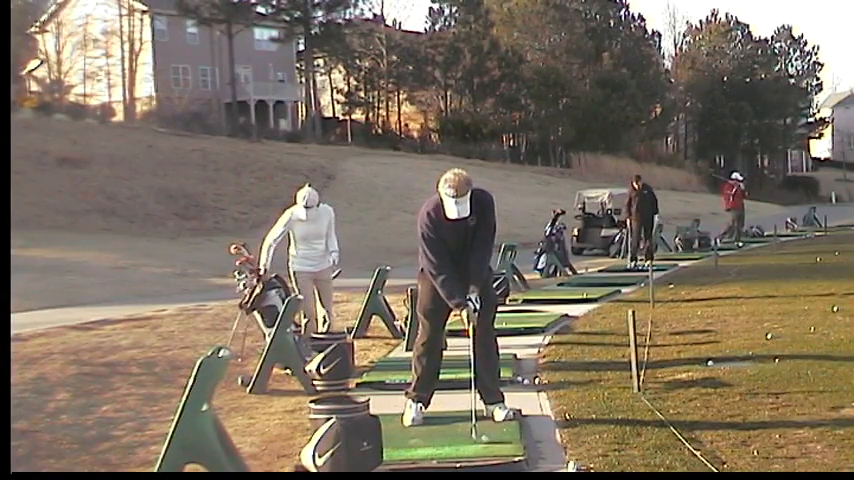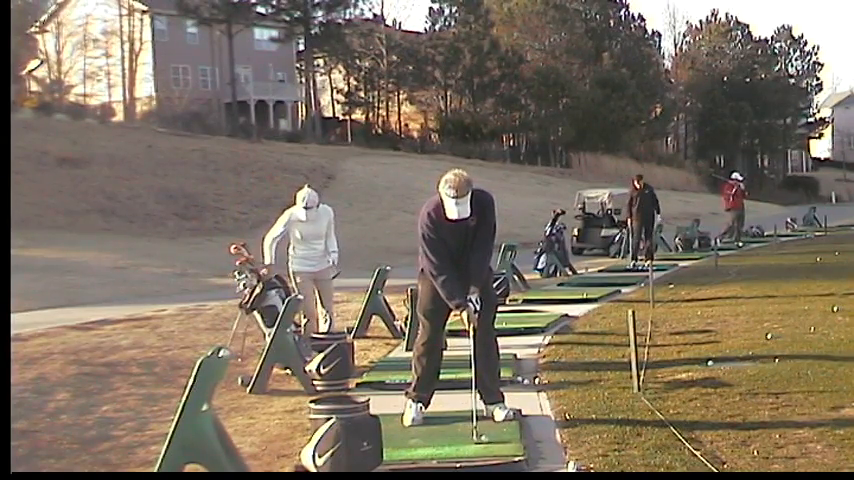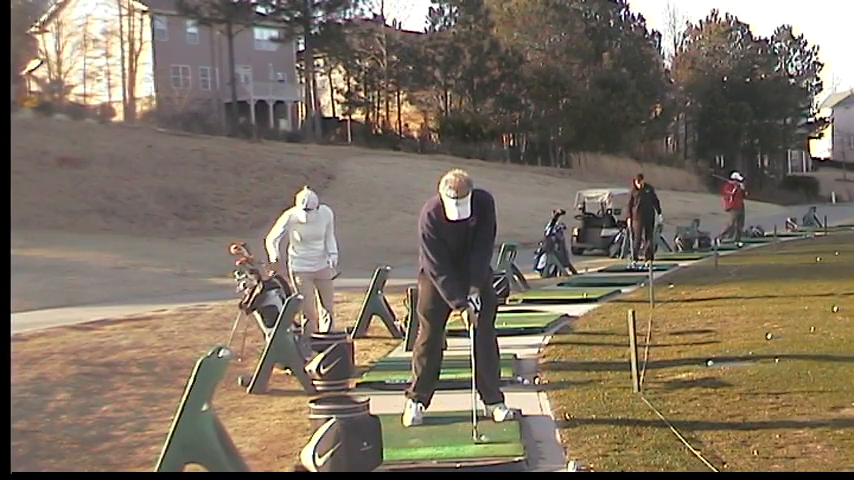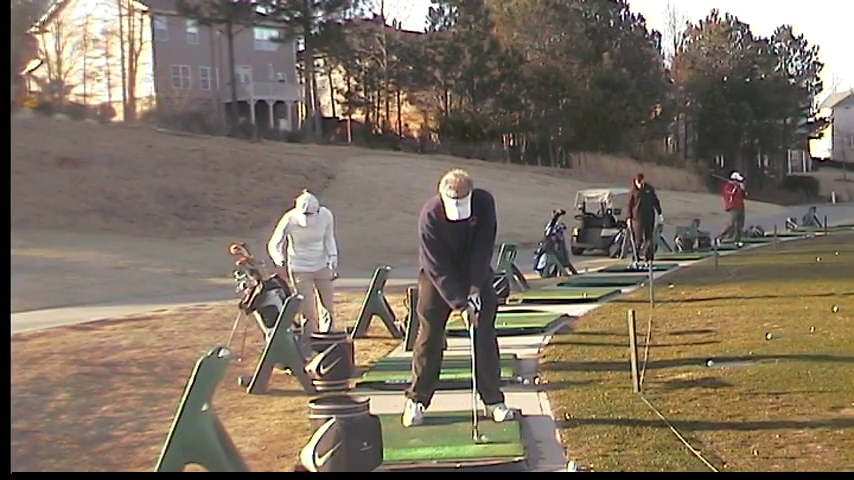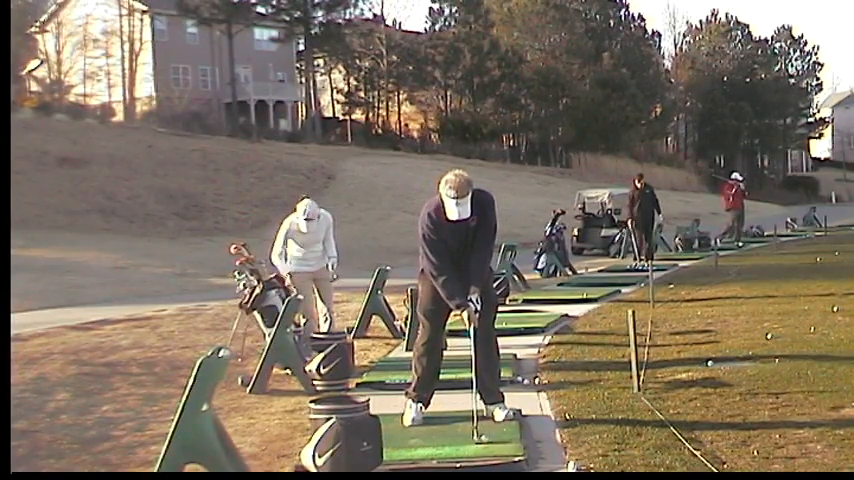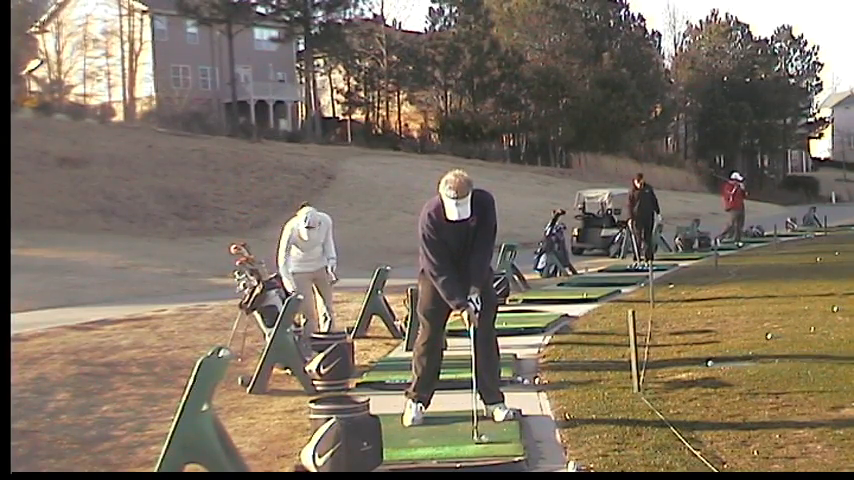
dt=0.1s
person 1, frame 1
left shoulder: (484, 202)
right shoulder: (429, 214)
left elbow: (483, 248)
right elbow: (437, 266)
left wrist: (474, 290)
right wrist: (459, 303)
left hip: (476, 272)
right hip: (436, 276)
left knee: (484, 334)
right knee: (429, 335)
left ankle: (493, 400)
right ankle: (416, 400)
person 1, frame 2
left shoulder: (484, 202)
right shoulder: (429, 215)
left elbow: (483, 249)
right elbow: (438, 267)
left wrist: (474, 291)
right wrist: (459, 304)
left hip: (476, 273)
right hip: (437, 276)
left knee: (485, 334)
right knee: (429, 335)
left ankle: (493, 400)
right ankle: (416, 400)
person 1, frame 3
left shoulder: (485, 203)
right shoulder: (430, 215)
left elbow: (483, 249)
right elbow: (438, 267)
left wrist: (475, 291)
right wrist: (460, 304)
left hip: (476, 273)
right hip: (437, 276)
left knee: (485, 334)
right knee: (429, 335)
left ankle: (493, 400)
right ankle: (416, 400)
person 1, frame 4
left shoulder: (485, 203)
right shoulder: (430, 215)
left elbow: (484, 249)
right elbow: (438, 268)
left wrist: (475, 291)
right wrist: (460, 304)
left hip: (476, 273)
right hip: (437, 276)
left knee: (485, 334)
right knee: (429, 335)
left ankle: (493, 400)
right ankle: (416, 400)
person 1, frame 5
left shoulder: (485, 203)
right shoulder: (430, 215)
left elbow: (483, 249)
right elbow: (437, 267)
left wrist: (475, 290)
right wrist: (459, 304)
left hip: (477, 273)
right hip: (437, 276)
left knee: (485, 334)
right knee: (429, 335)
left ankle: (493, 399)
right ankle: (416, 399)
person 1, frame 6
left shoulder: (485, 203)
right shoulder: (430, 215)
left elbow: (483, 249)
right elbow: (437, 267)
left wrist: (475, 291)
right wrist: (459, 304)
left hip: (477, 273)
right hip: (437, 276)
left knee: (485, 334)
right knee: (429, 334)
left ankle: (493, 400)
right ankle: (416, 400)
person 2, frame 1
left shoulder: (327, 212)
right shoulder: (290, 216)
right elbow: (270, 240)
left wrist: (334, 254)
right wrist: (264, 267)
left hip: (323, 267)
right hip: (300, 269)
left knee: (327, 310)
right knee: (309, 313)
person 2, frame 2
left shoulder: (326, 212)
right shoulder: (289, 216)
right elbow: (270, 239)
left wrist: (333, 254)
right wrist: (269, 263)
left hip: (323, 267)
right hip: (300, 268)
left knee: (327, 310)
right knee: (309, 313)
person 2, frame 3
left shoulder: (326, 213)
right shoulder: (289, 218)
right elbow: (271, 240)
left wrist: (333, 256)
right wrist: (275, 259)
left hip: (322, 267)
right hip: (300, 269)
left knee: (327, 310)
right knee: (309, 314)
person 2, frame 4
left shoulder: (326, 215)
right shoulder: (289, 220)
right elbow: (274, 245)
left wrist: (332, 257)
right wrist: (281, 262)
left hip: (322, 266)
right hip: (299, 269)
left knee: (327, 309)
right knee: (309, 313)
person 2, frame 5
left shoulder: (326, 217)
right shoulder: (289, 225)
right elbow: (277, 253)
left wrist: (332, 259)
right wrist: (285, 273)
left hip: (321, 267)
right hip: (299, 270)
left knee: (327, 309)
right knee: (308, 313)
person 2, frame 6
left shoulder: (325, 220)
right shoulder: (290, 230)
right elbow: (283, 264)
left wrist: (331, 261)
right wrist: (291, 289)
left hip: (320, 266)
right hip: (299, 270)
left knee: (327, 308)
right knee: (309, 313)
